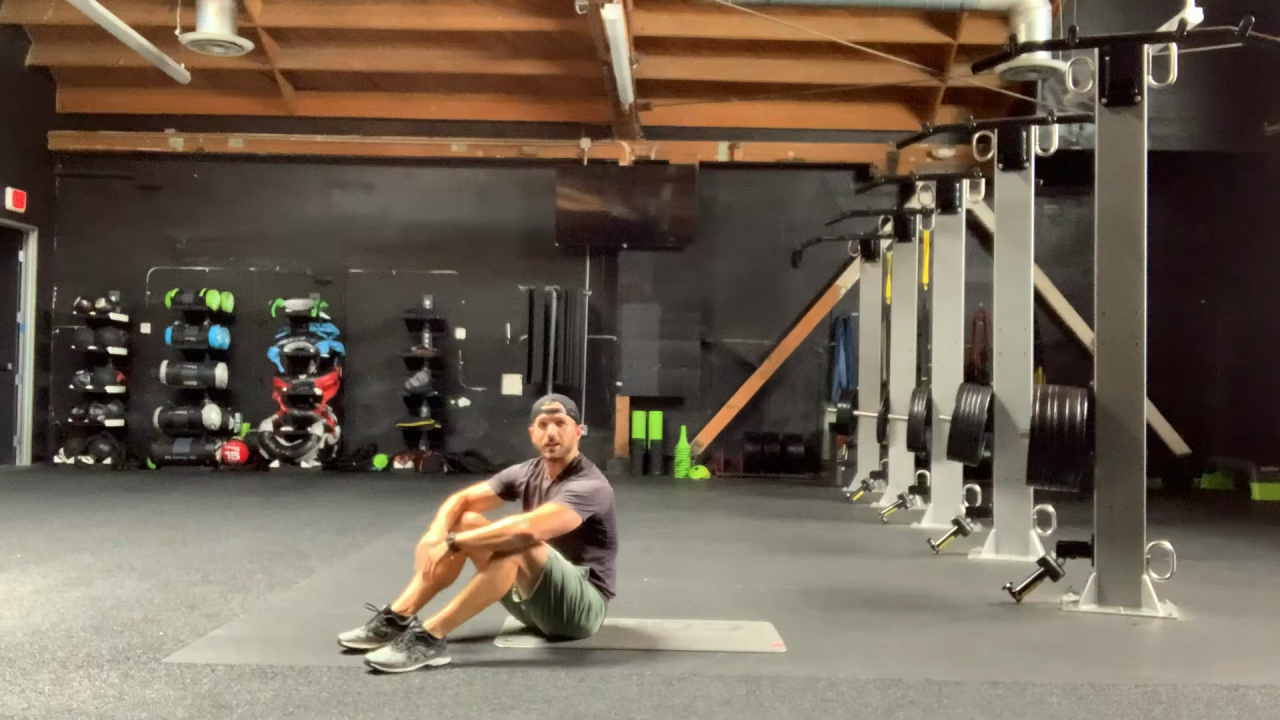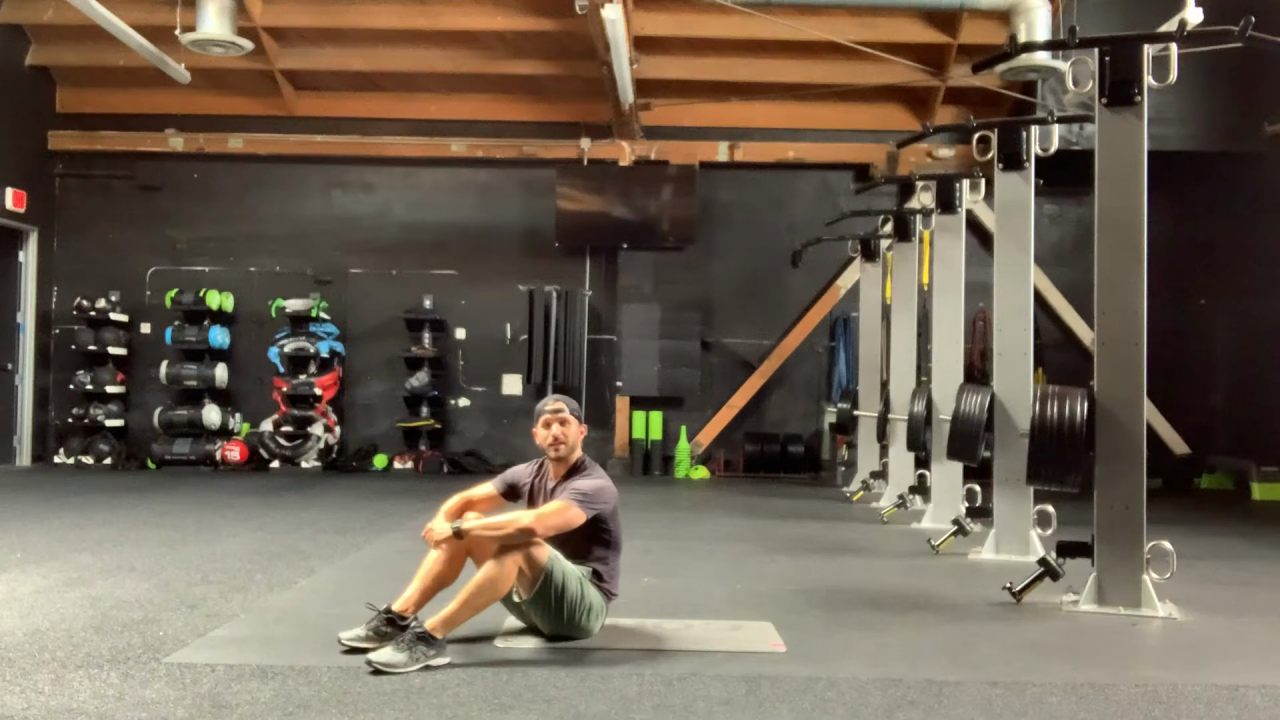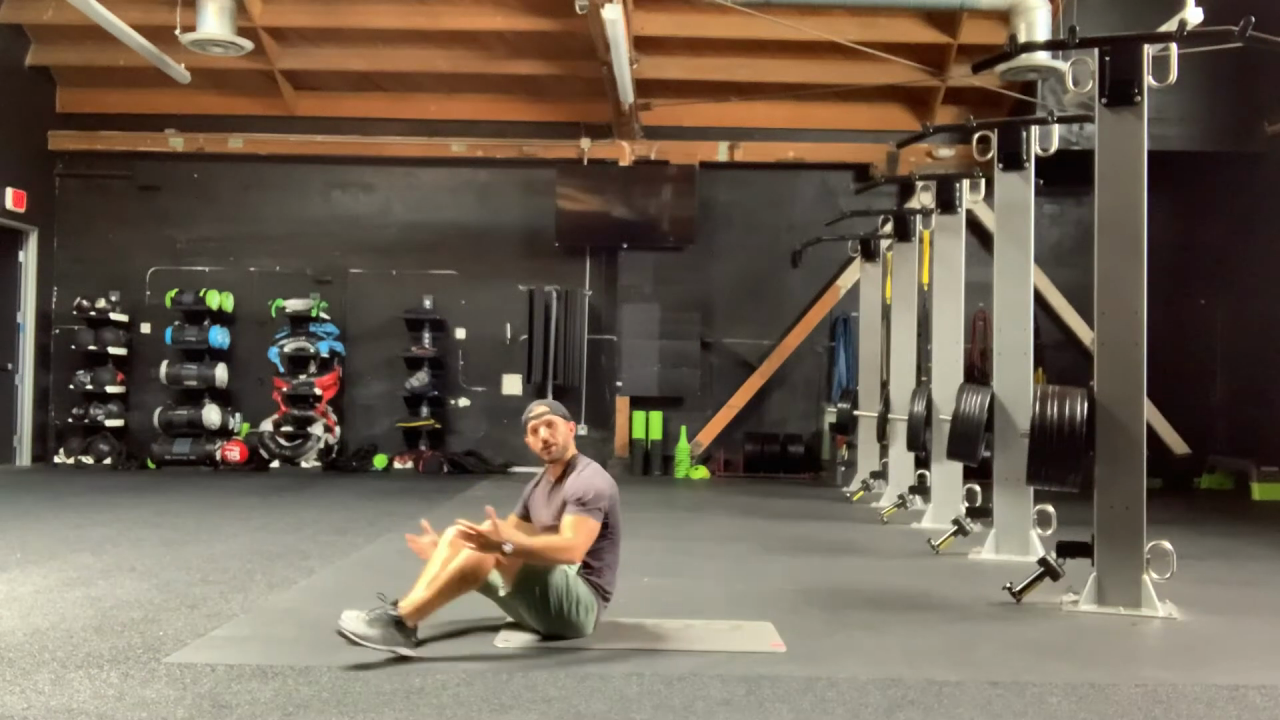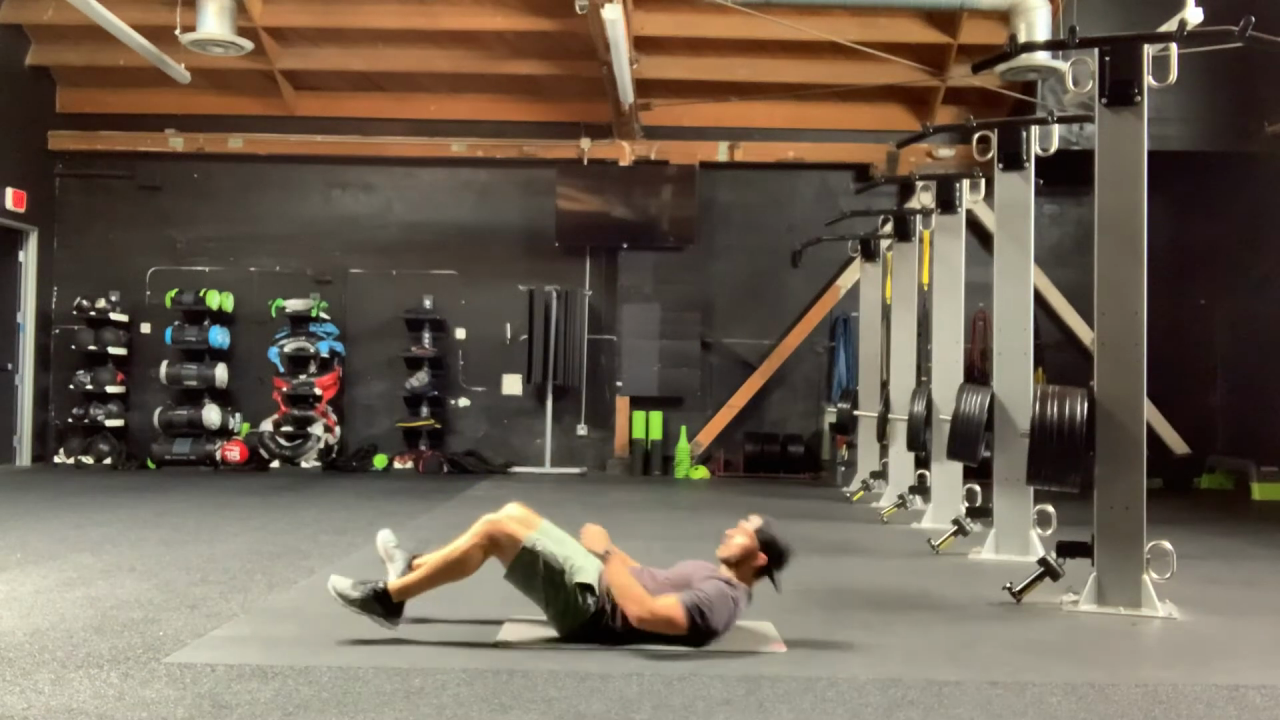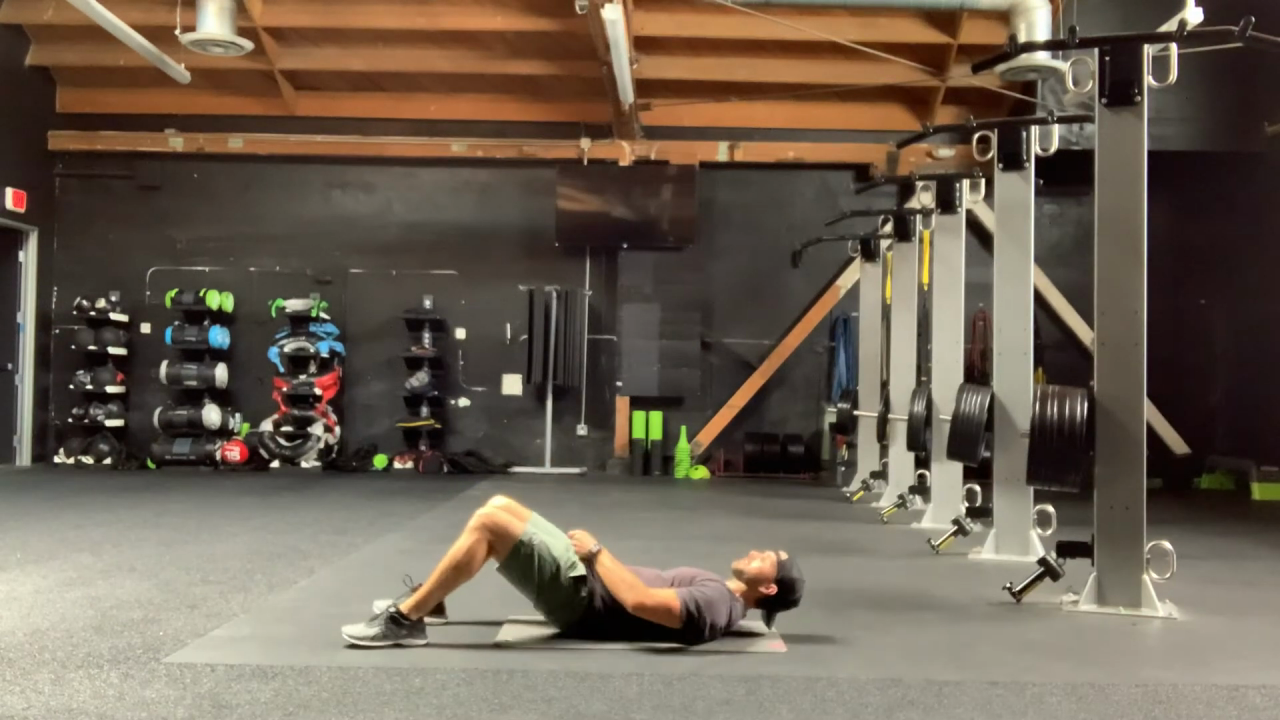
dt=1s
person 1, frame 1
left shoulder: (589, 486)
right shoulder: (526, 473)
left elbow: (527, 528)
right elbow: (462, 499)
left wrist: (452, 543)
right wrist: (437, 533)
left hip: (581, 605)
right hip: (534, 596)
left knee: (518, 545)
right knee: (467, 521)
left ankle: (430, 637)
right ankle: (396, 619)
person 1, frame 2
left shoulder: (594, 486)
right shoulder: (530, 474)
left elbow: (531, 524)
right elbow: (465, 500)
left wrist: (456, 529)
right wrist: (441, 523)
left hip: (582, 605)
right hip: (534, 595)
left knee: (519, 543)
right knee: (468, 524)
left ankle: (430, 637)
right ankle: (397, 618)
person 1, frame 3
left shoulder: (591, 483)
right shoulder: (539, 485)
left elbow: (569, 549)
right elbow: (498, 534)
left wrist: (504, 544)
right wrist: (442, 546)
left hip: (576, 605)
right hip: (536, 600)
left knee: (498, 544)
right knee: (460, 535)
left ankle: (403, 625)
right ankle: (403, 612)
person 1, frame 4
left shoulder: (719, 600)
right shoulder: (720, 576)
left elbow: (643, 614)
left wrist: (605, 551)
right wrist: (612, 558)
left hip: (587, 606)
right hip: (595, 579)
left knee: (491, 530)
right knee: (513, 512)
left ankle: (388, 599)
right ankle: (413, 568)
person 1, frame 5
left shoulder: (717, 603)
right shoulder: (716, 589)
left elbow: (640, 601)
left wrist: (596, 553)
right wrist: (597, 555)
left hip: (580, 597)
right hip: (585, 579)
left knee: (487, 522)
right knee: (498, 505)
left ankle: (405, 620)
right ankle: (428, 602)
